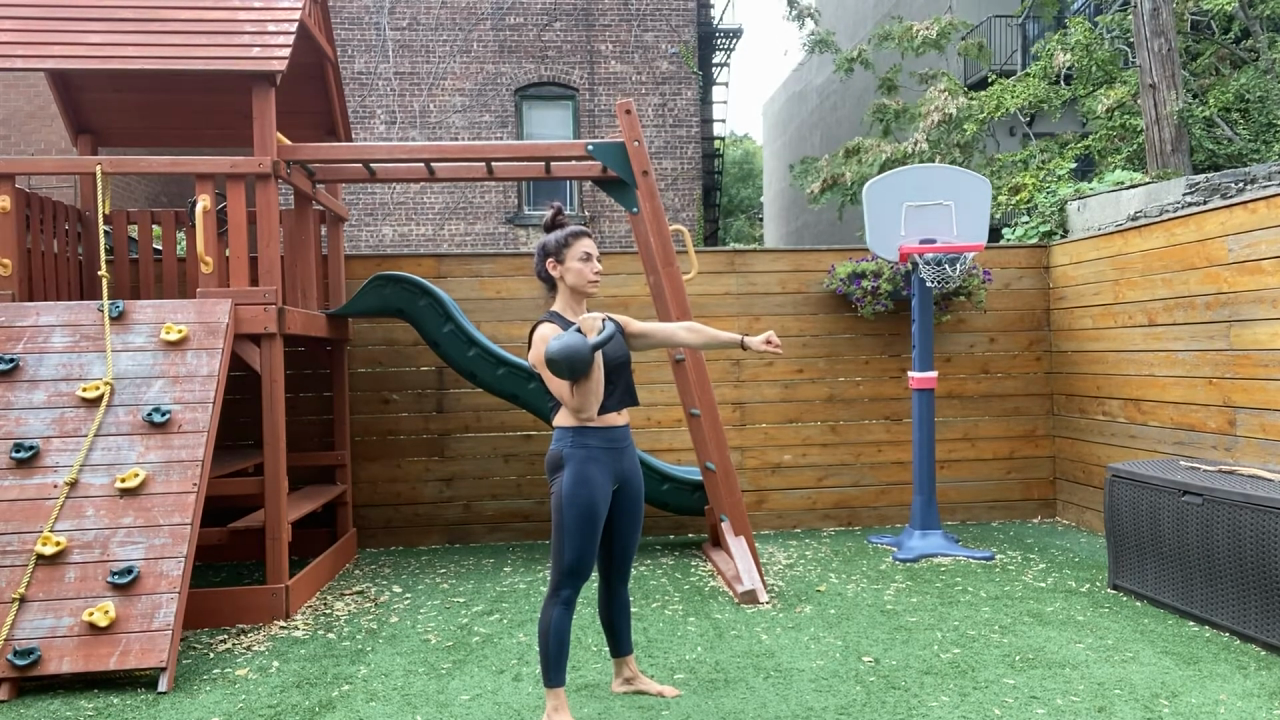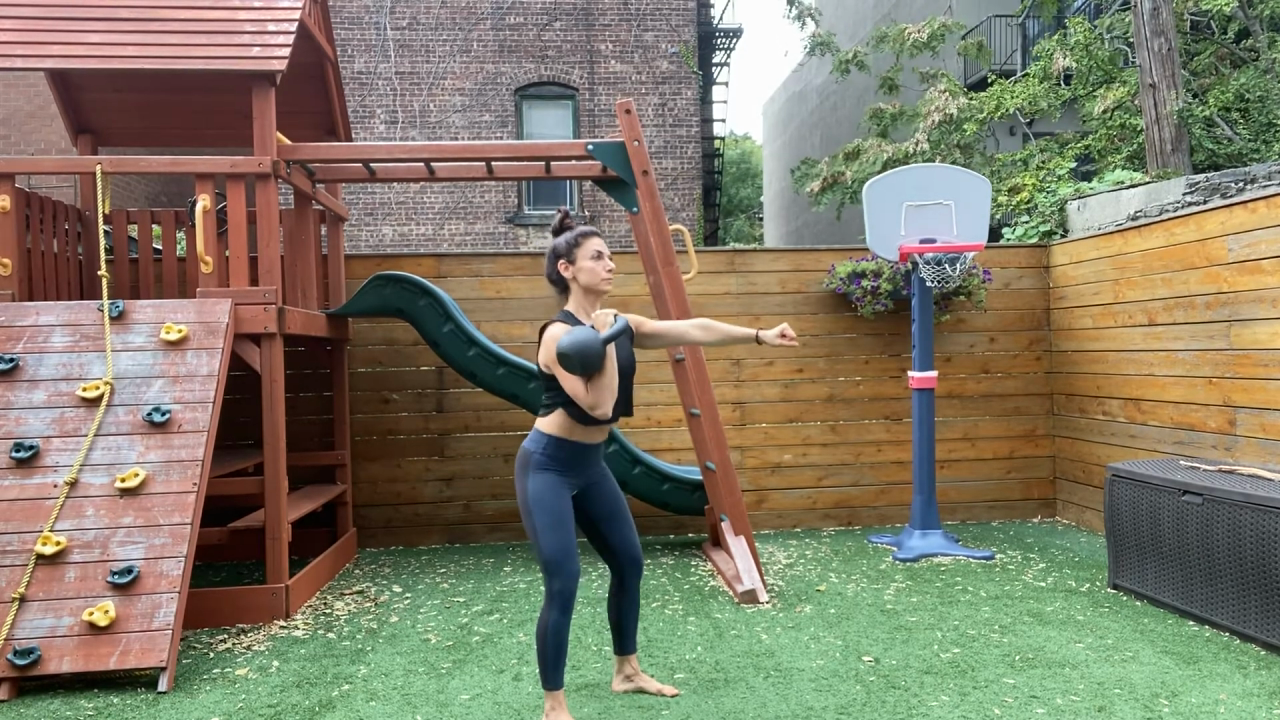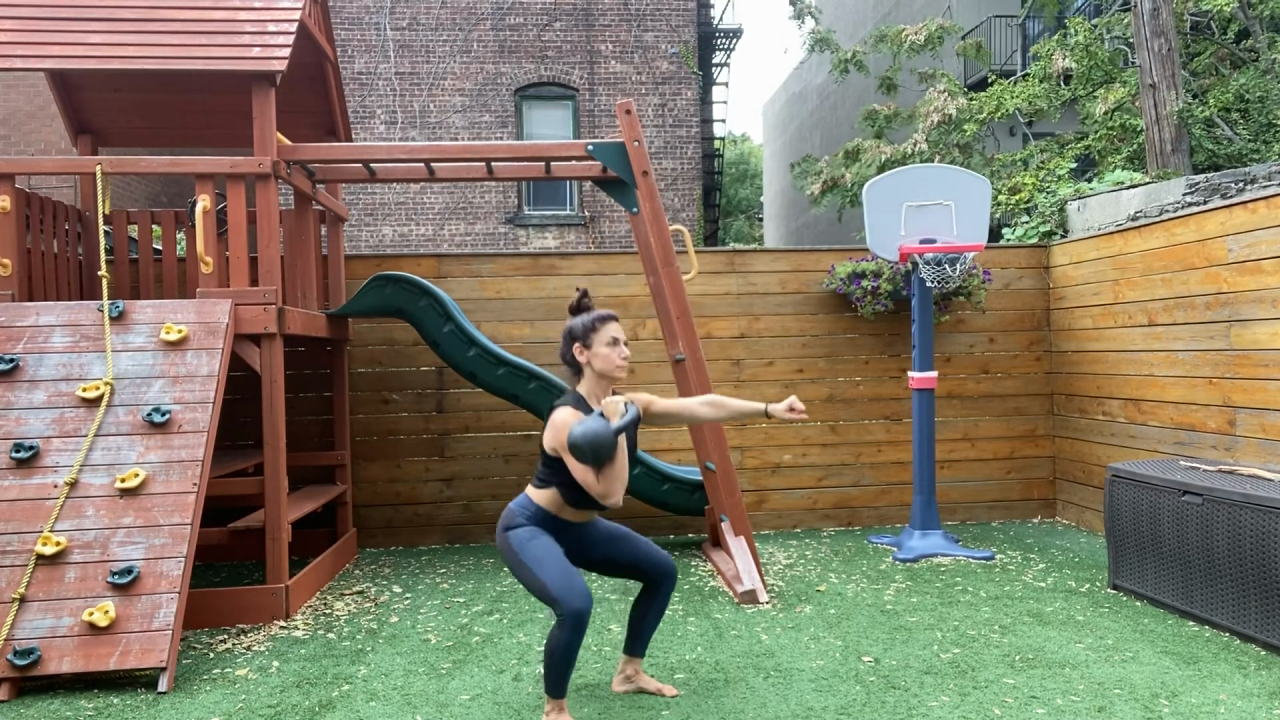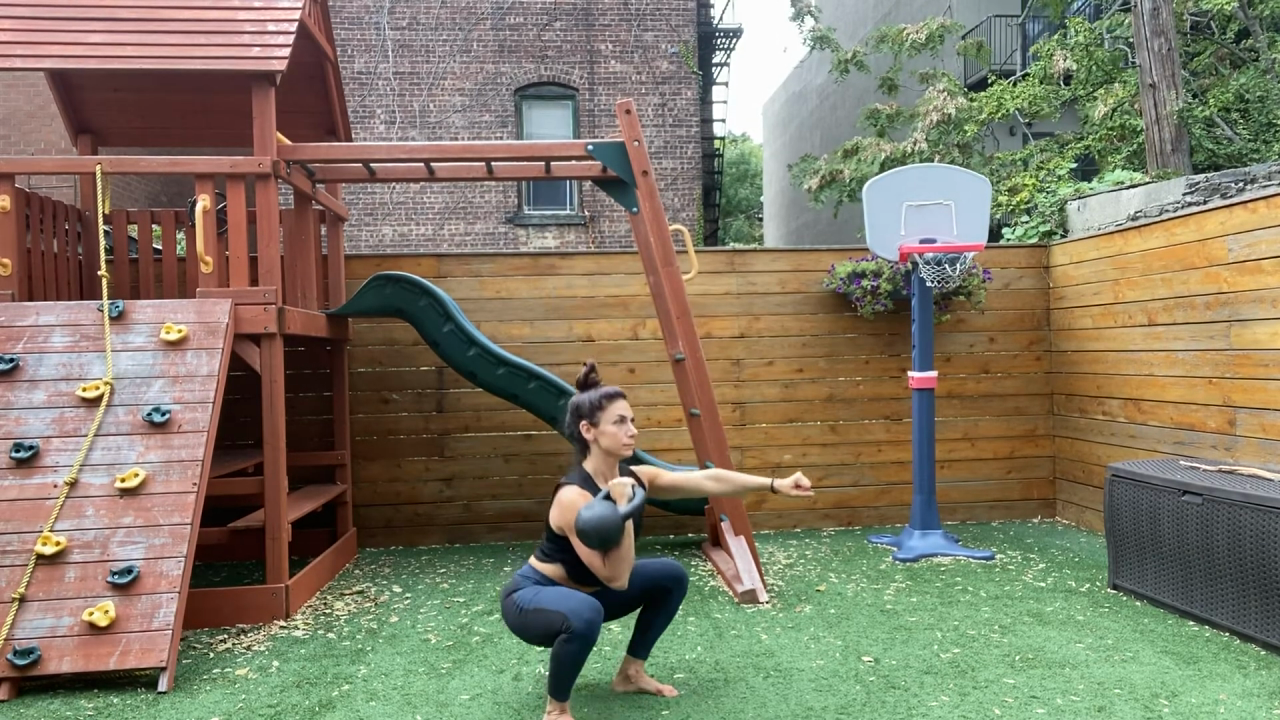
dt=0.5s
person 1, frame 1
left shoulder: (610, 324)
right shoulder: (548, 334)
left elbow: (680, 333)
right elbow: (584, 407)
left wrist: (745, 341)
right wrist: (591, 342)
left hip: (623, 453)
right hip: (581, 457)
left knee: (618, 575)
right knee: (568, 583)
left ankle: (626, 672)
person 1, frame 2
left shoulder: (618, 324)
right shoulder: (558, 334)
left elbow: (693, 330)
right elbow: (599, 407)
left wrist: (759, 336)
right wrist: (601, 341)
left hip: (589, 464)
right hip: (547, 466)
left knee: (628, 563)
right knee: (563, 583)
left ankle: (627, 670)
person 1, frame 3
left shoulder: (628, 404)
right shoulder: (566, 418)
left elbow: (703, 406)
right elbow: (610, 494)
left wrist: (769, 409)
right wrist: (615, 429)
left hip: (578, 526)
right hip: (529, 527)
left knee: (661, 570)
right knee: (575, 604)
left ankle: (629, 671)
person 1, frame 4
left shoulder: (633, 478)
right shoulder: (573, 497)
left elbow: (709, 480)
right elbow: (616, 579)
left wrist: (776, 484)
right wrist: (621, 509)
right hip: (530, 596)
left knee: (672, 576)
right knee: (584, 615)
left ankle: (630, 672)
